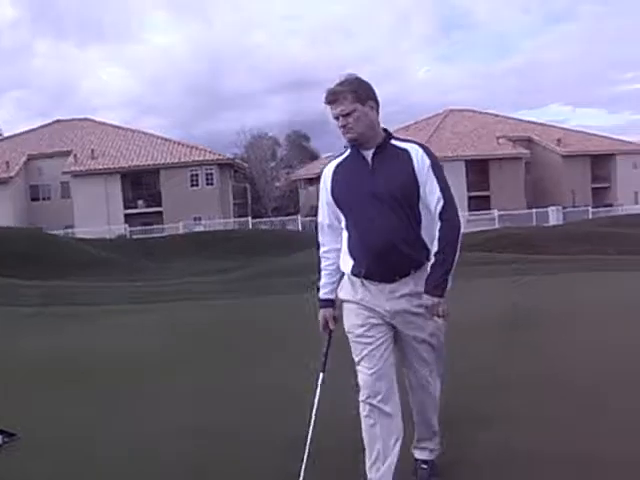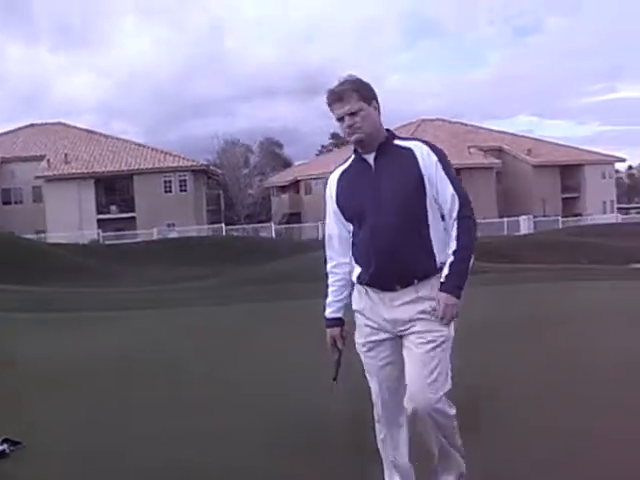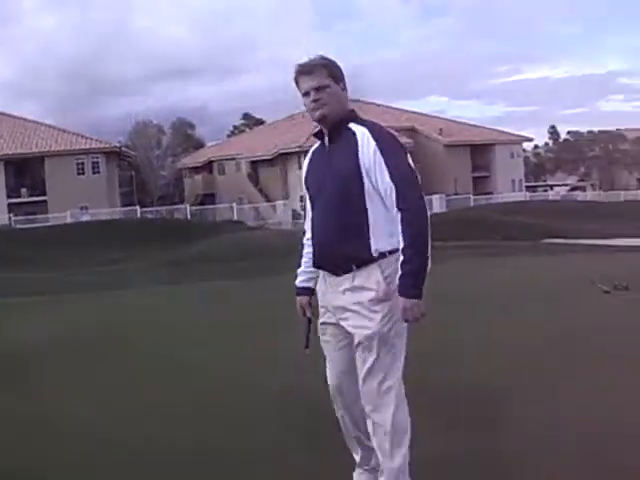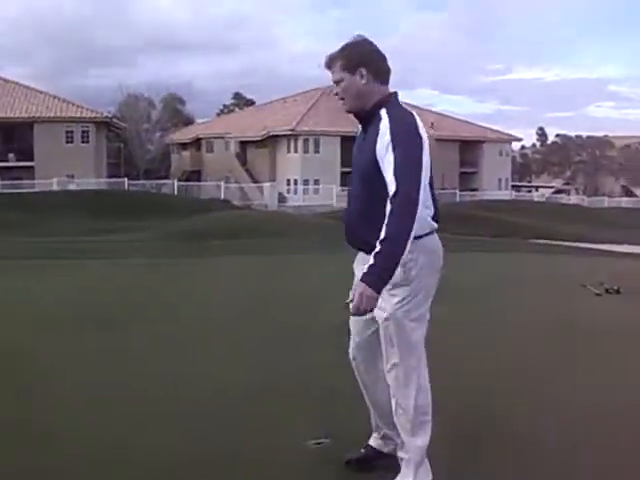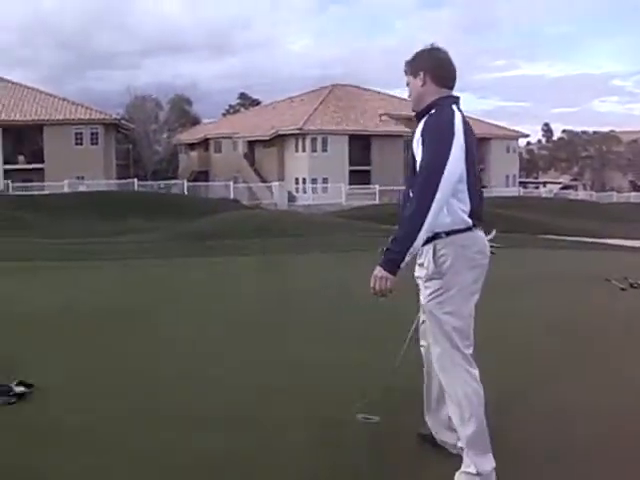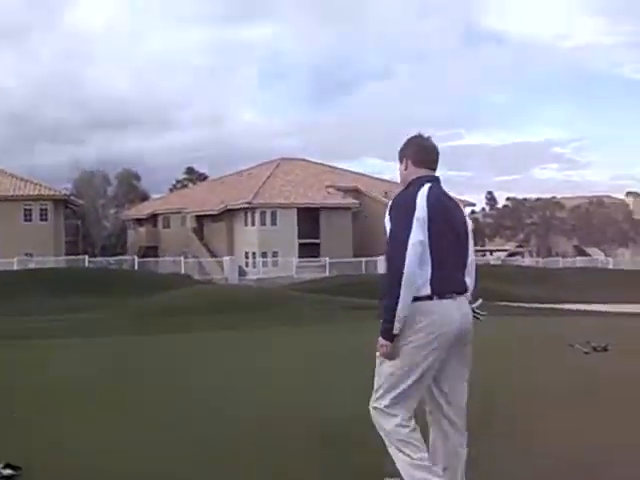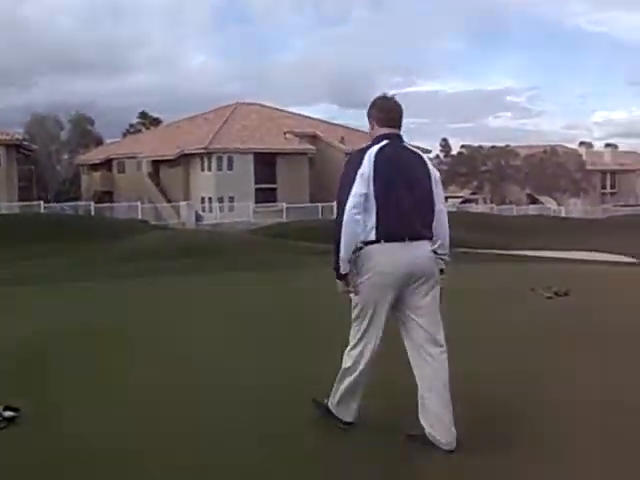
dt=0.3s
person 1, frame 1
left shoulder: (416, 157)
right shoulder: (334, 174)
left elbow: (446, 221)
right elbow: (330, 239)
left wrist: (438, 285)
right wrist: (327, 295)
left hip: (416, 289)
right hip: (361, 295)
left knee: (425, 383)
right knee: (374, 393)
person 1, frame 2
left shoulder: (422, 155)
right shoulder: (339, 181)
left elbow: (462, 218)
right elbow: (338, 253)
left wrist: (452, 286)
right wrist: (334, 313)
left hip: (425, 298)
right hip: (371, 304)
left knee: (425, 398)
right knee: (386, 409)
person 1, frame 3
left shoulder: (373, 140)
right shoulder: (313, 156)
left elbow: (410, 210)
left wrist: (410, 285)
right wrist: (305, 284)
left hip: (375, 283)
right hip: (331, 287)
left knee: (380, 391)
right knee: (341, 387)
person 1, frame 4
left shoulder: (399, 125)
right shoulder: (369, 127)
left elbow: (406, 205)
left wrist: (376, 278)
left hip: (403, 263)
right hip: (372, 260)
left knee: (403, 368)
right knee: (363, 353)
right ankle: (386, 440)
person 1, frame 5
left shoulder: (437, 123)
right shoulder: (455, 123)
left elbow: (425, 198)
left wrist: (390, 260)
left hip: (450, 250)
right hip: (464, 244)
left knee: (452, 360)
right knee: (439, 349)
right ankle: (442, 429)
person 1, frame 6
left shoulder: (407, 199)
right shoulder: (454, 206)
left elbow: (402, 264)
left wrist: (388, 328)
left hip: (423, 314)
right hip: (459, 312)
left knee: (387, 406)
right knee: (449, 409)
person 1, frame 7
left shoulder: (363, 159)
right shoulder: (423, 162)
left elbow: (349, 215)
right elbow: (439, 216)
left wrist: (341, 268)
right wrist: (440, 261)
left hip: (379, 256)
right hip: (421, 257)
left knee: (363, 340)
right knee: (428, 344)
left ankle: (341, 409)
right ankle: (440, 431)
